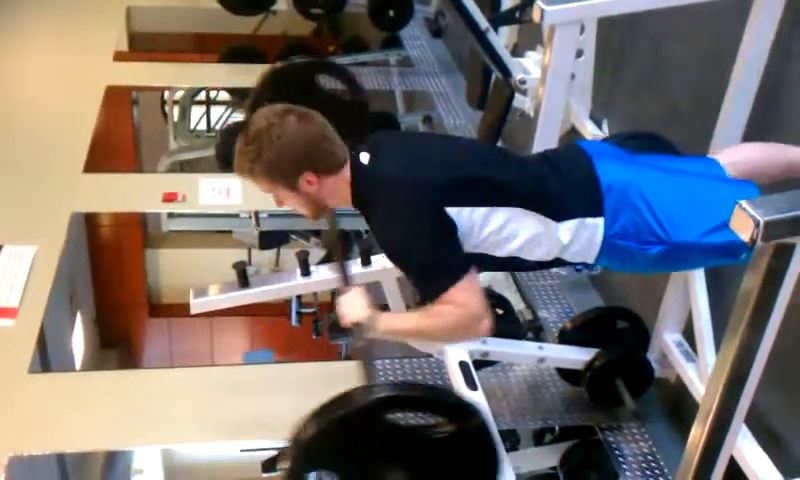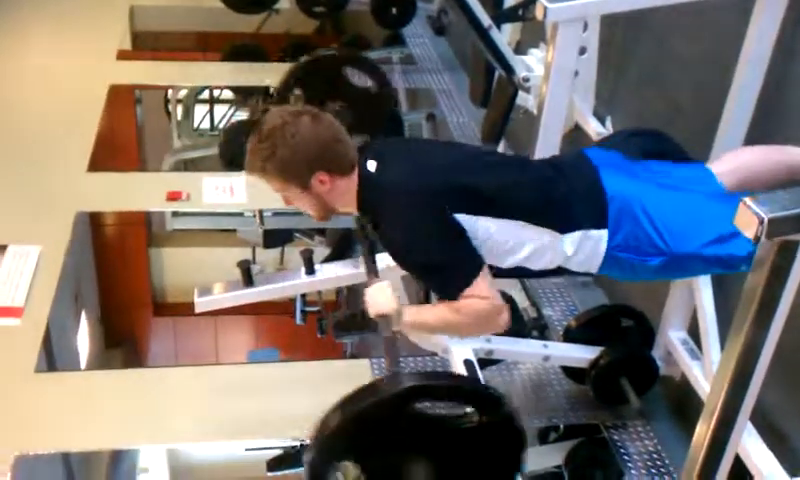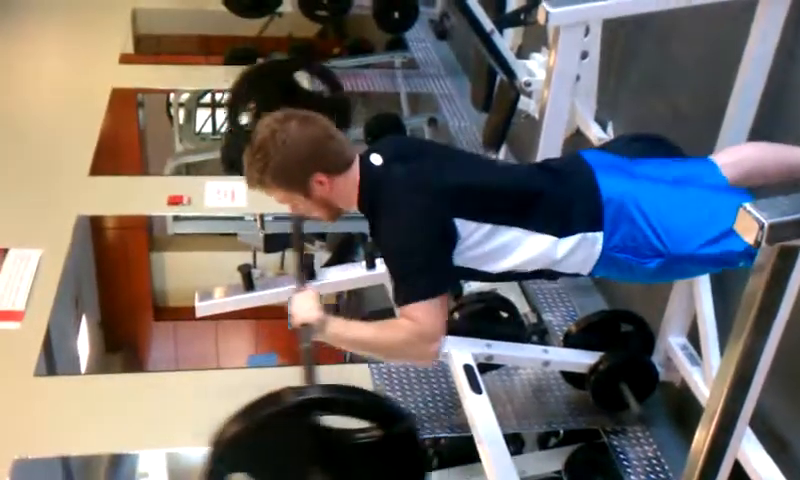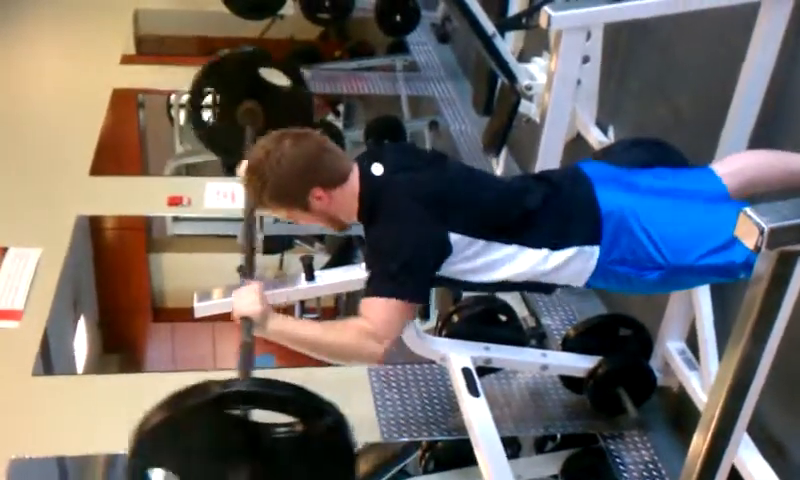
dt=0.2s
person 1, frame 1
left shoulder: (403, 218)
right shoulder: (372, 152)
left elbow: (472, 319)
left wrist: (374, 320)
left hip: (603, 216)
right hip: (585, 170)
right knee: (719, 173)
person 1, frame 2
left shoulder: (410, 222)
right shoulder: (376, 156)
left elbow: (491, 313)
left wrist: (402, 313)
left hip: (606, 225)
right hip: (587, 176)
left knee: (755, 233)
right knee: (714, 181)
person 1, frame 3
left shoulder: (406, 222)
right shoulder: (380, 153)
left elbow: (421, 341)
left wrist: (324, 326)
left hip: (604, 228)
right hip: (585, 179)
right knee: (720, 173)
person 1, frame 4
left shoulder: (401, 227)
right shoulder: (376, 161)
left elbow: (372, 340)
right elbow: (330, 174)
left wrist: (269, 321)
right wrist: (268, 173)
left hip: (600, 239)
right hip: (582, 189)
right knee: (720, 183)
